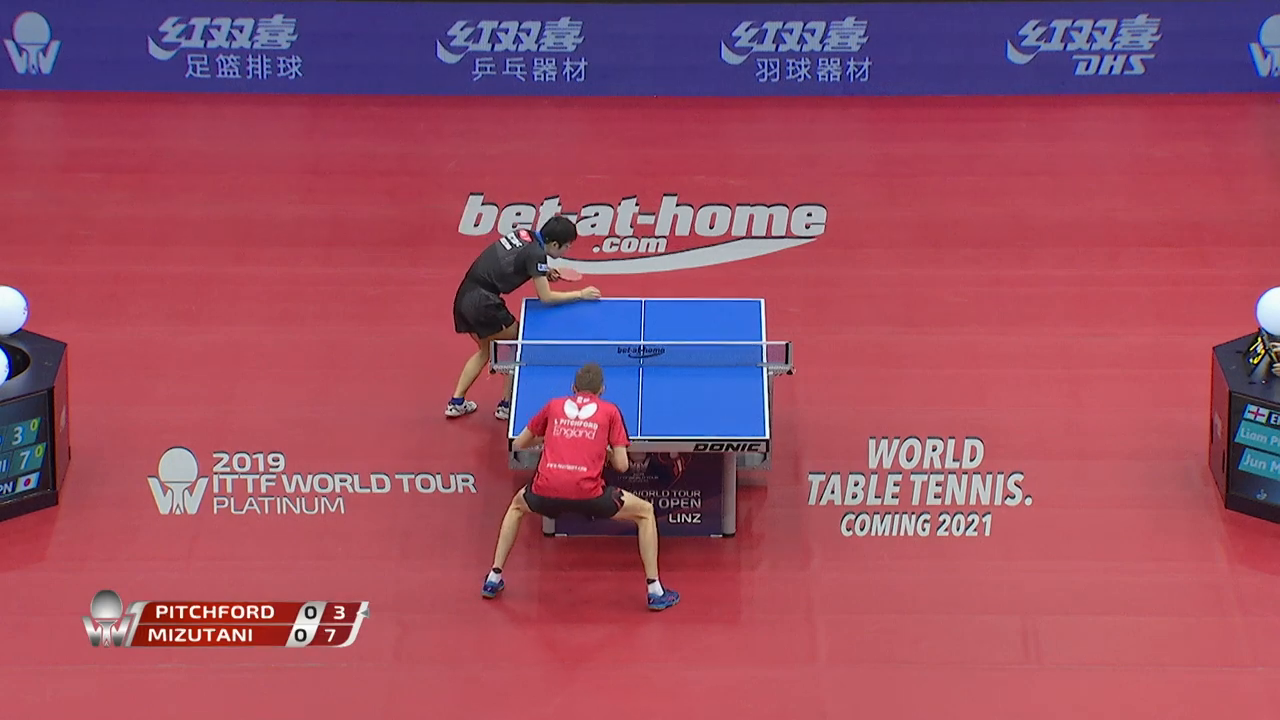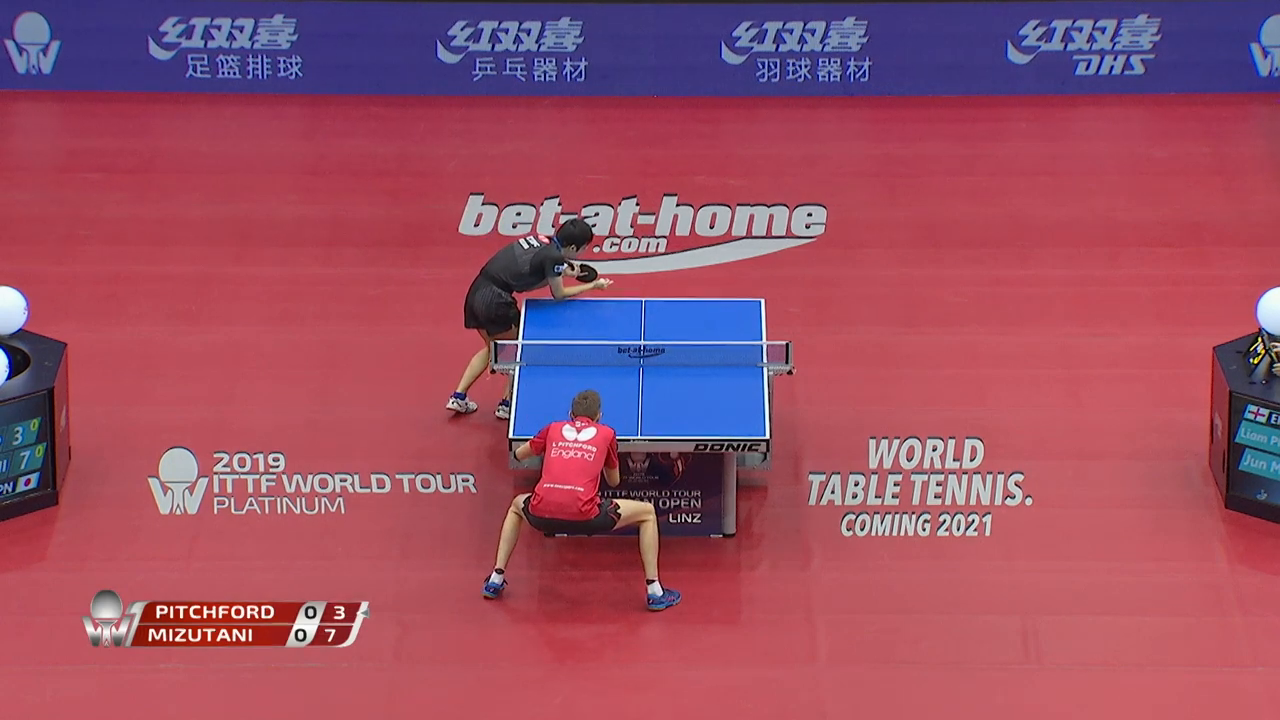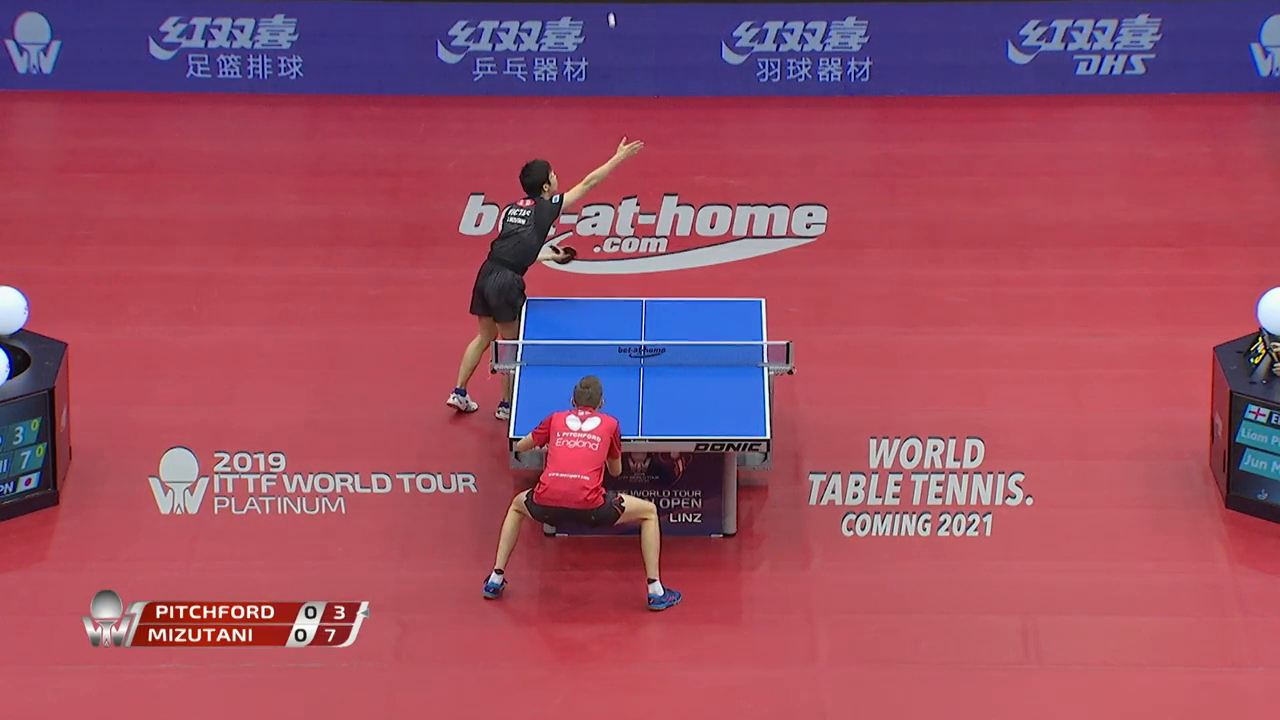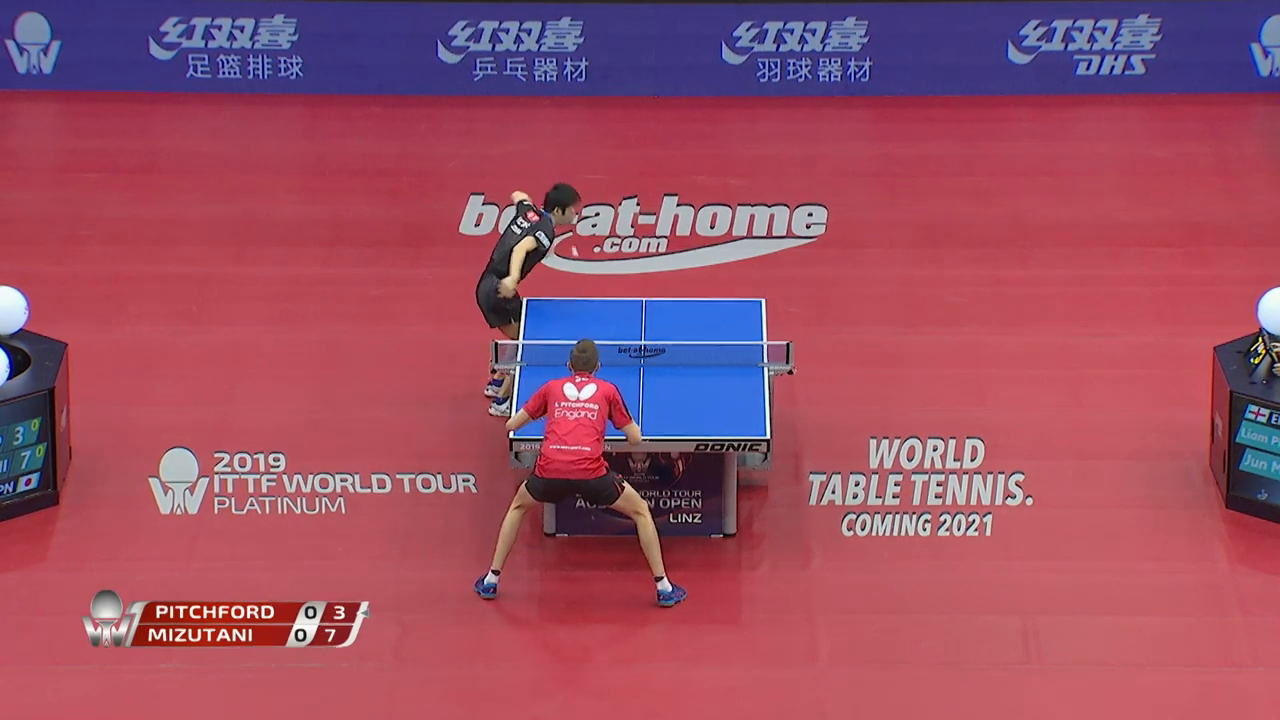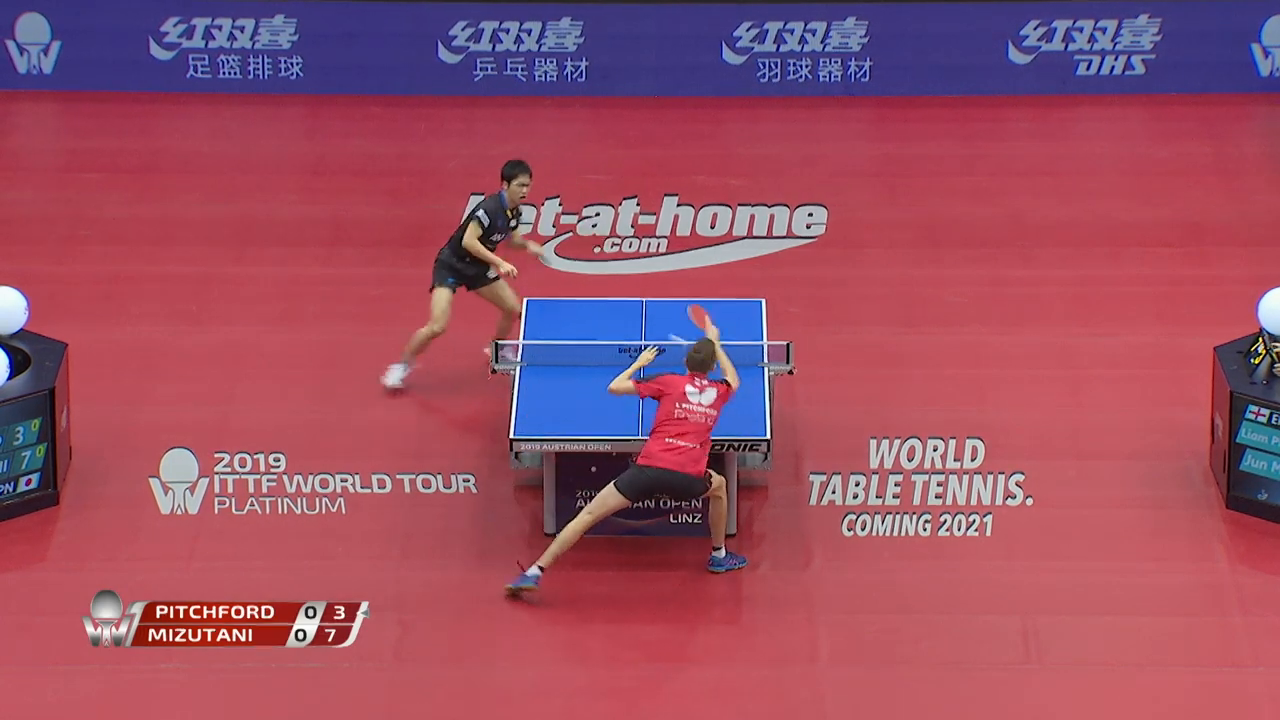
dt=1s
person 1, frame 1
left shoulder: (554, 405)
right shoulder: (610, 410)
left elbow: (518, 445)
right elbow: (622, 466)
left hip: (546, 491)
right hip: (587, 493)
left knee: (517, 505)
right knee: (645, 513)
left ankle: (494, 578)
right ankle: (655, 591)
person 1, frame 2
left shoulder: (553, 428)
right shoulder: (606, 433)
left elbow: (519, 454)
right elbow: (614, 481)
left hip: (542, 513)
right hip: (583, 515)
left knee: (517, 505)
right knee: (647, 513)
left ankle: (496, 580)
right ankle: (655, 592)
person 1, frame 3
left shoulder: (556, 418)
right shoulder: (610, 423)
left elbow: (520, 447)
right elbow: (616, 471)
left hip: (547, 503)
right hip: (588, 505)
left knee: (517, 505)
right knee: (649, 512)
left ankle: (495, 579)
right ankle: (655, 591)
person 1, frame 4
left shoulder: (551, 387)
right shoulder: (608, 390)
left elbow: (511, 425)
right elbow: (635, 438)
left wrist: (546, 414)
right wrist: (629, 425)
left hip: (550, 471)
right hip: (590, 473)
left knee: (518, 506)
right knee: (641, 511)
left ankle: (491, 580)
right ankle: (664, 587)
person 1, frame 5
left shoulder: (669, 382)
right shoulder: (720, 393)
left elbow: (614, 388)
right elbow: (734, 381)
left wrist: (639, 363)
right wrist: (716, 344)
left hip: (649, 467)
right hip: (688, 478)
left knee: (589, 514)
right knee: (719, 487)
left ankle: (534, 574)
right ankle: (719, 556)
person 2, frame 1
left shoulder: (523, 234)
right shoulder: (536, 254)
right elbow: (546, 297)
left wrist: (543, 273)
right wrist: (580, 294)
left hip: (465, 296)
right hip: (483, 302)
left knee: (486, 350)
left ankle: (456, 402)
right ankle: (507, 405)
person 2, frame 2
left shoulder: (539, 241)
right shoulder: (553, 256)
right elbow: (559, 294)
left wrist: (560, 273)
right wrist: (593, 285)
left hip: (476, 292)
right hip: (495, 300)
left knee: (492, 348)
left ankle: (459, 397)
right ankle: (507, 404)
person 2, frame 3
left shoulder: (512, 209)
right shoulder: (546, 208)
right elbow: (587, 184)
left wrist: (547, 255)
right wrist: (619, 157)
left hip: (487, 273)
right hip: (506, 282)
left knee: (485, 336)
right knee: (513, 344)
left ankle: (459, 393)
right ankle: (507, 405)
person 2, frame 4
left shoulder: (527, 211)
right shoulder: (545, 229)
left elbow: (518, 195)
right elbow: (520, 249)
right wrist: (512, 277)
left hip: (489, 285)
right hip: (499, 288)
left ankle: (497, 382)
right ankle: (502, 401)
person 2, frame 5
left shoulder: (514, 210)
right shoulder: (491, 207)
left elbow: (512, 236)
right elbow: (468, 241)
left wrist: (528, 245)
right wrist: (500, 262)
left hip: (478, 266)
right hip: (452, 265)
left knee: (514, 310)
right knee: (437, 328)
right ankle: (403, 365)
